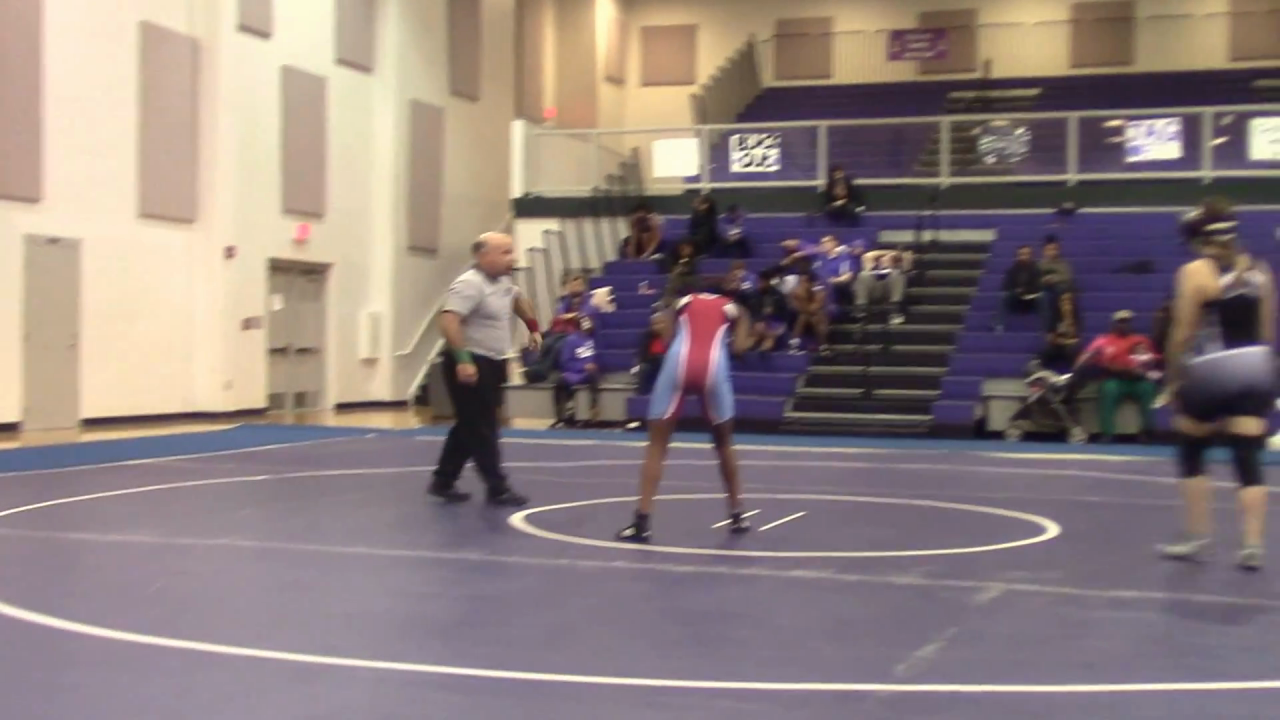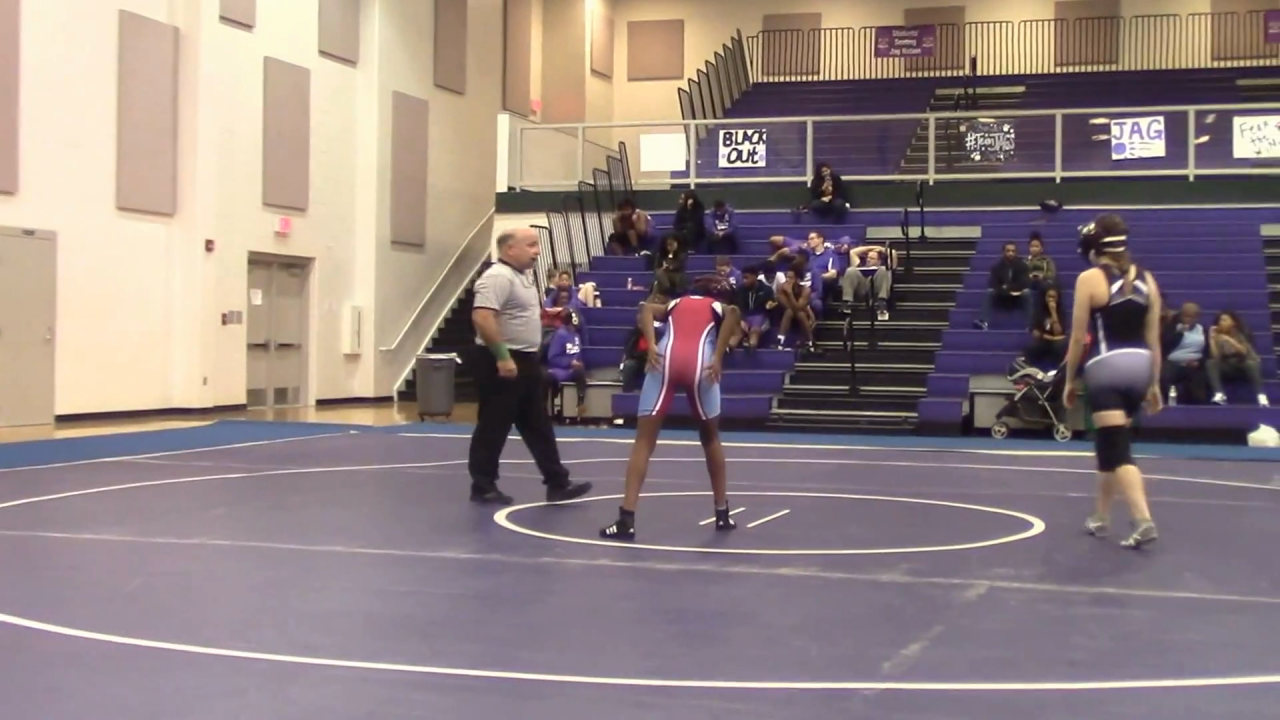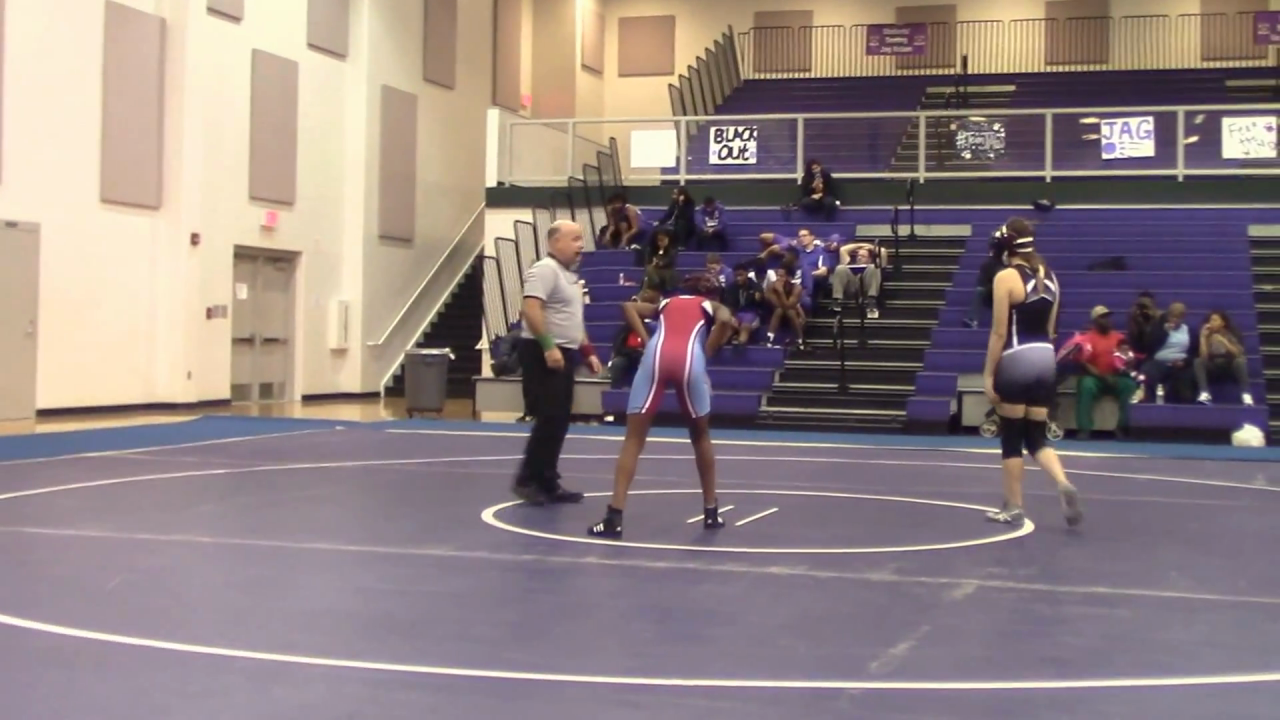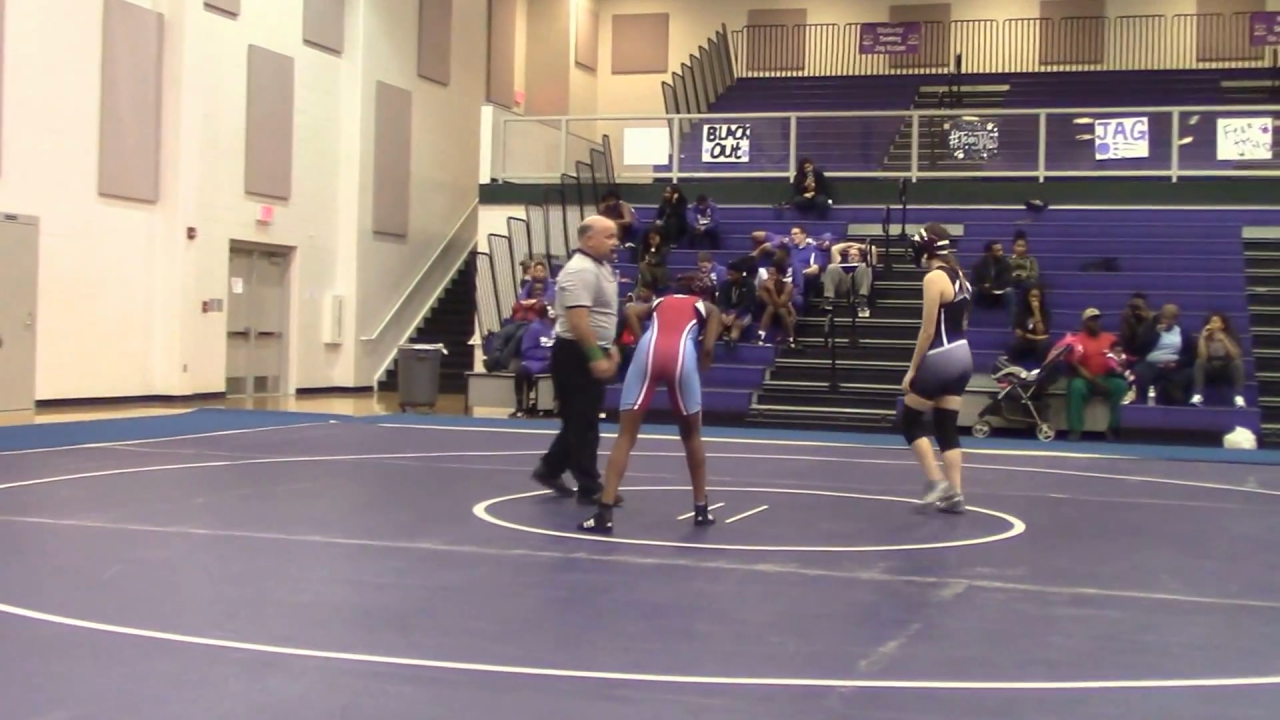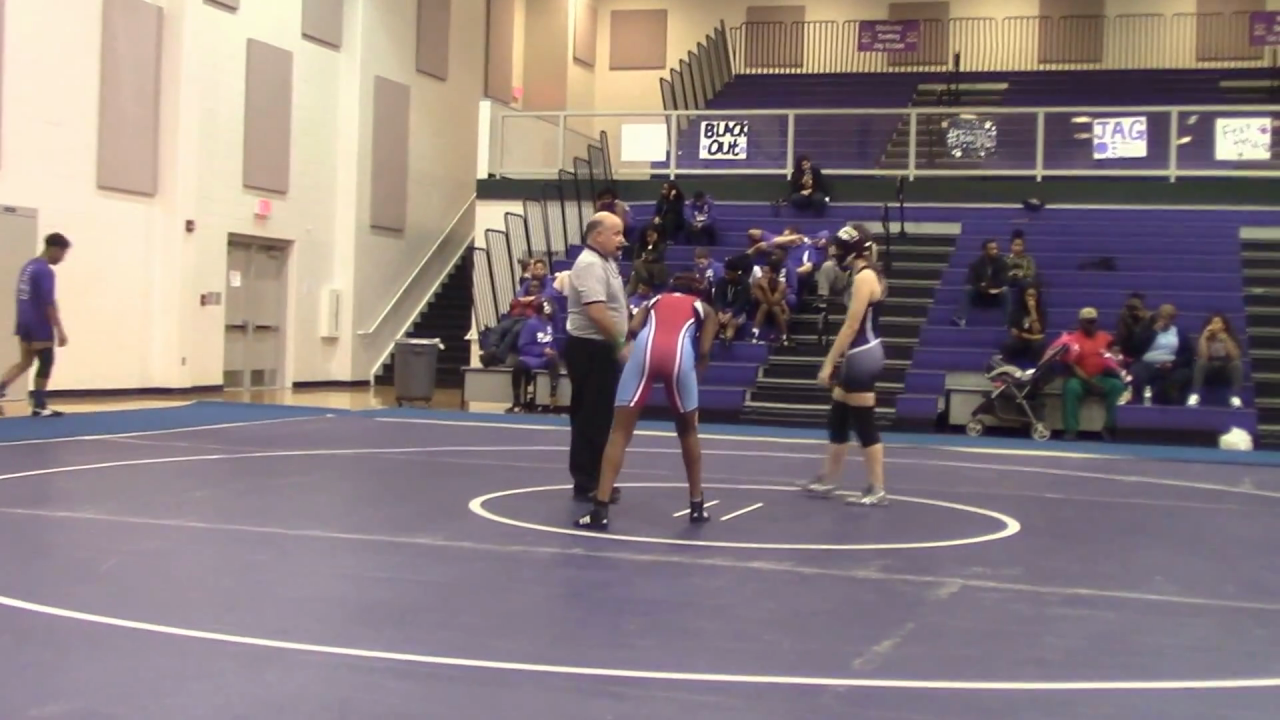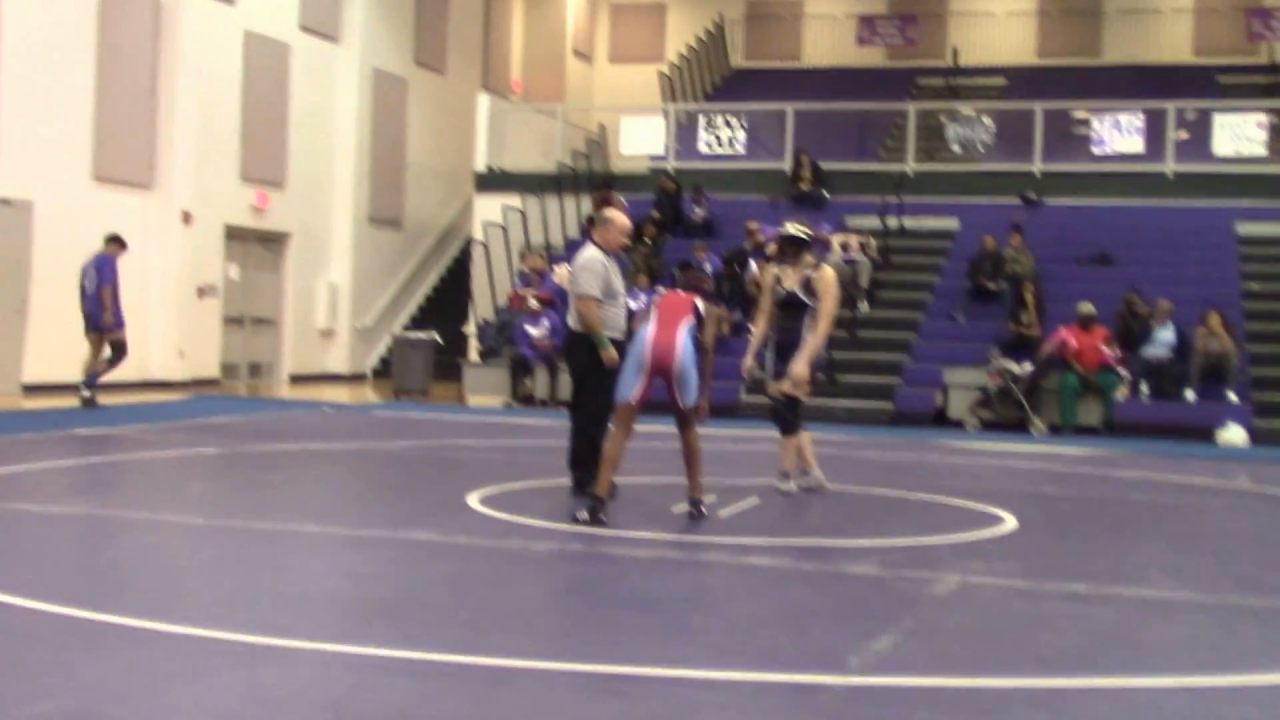
dt=0.7s
person 1, frame 1
left shoulder: (1195, 271)
left elbow: (1182, 334)
left wrist: (1173, 379)
left hip: (1213, 369)
left knee: (1190, 455)
right knee: (1247, 459)
left ankle: (1195, 538)
person 1, frame 2
left shoulder: (1089, 279)
right shoulder: (1145, 279)
left elbow: (1079, 337)
right elbow: (1153, 337)
left wrist: (1070, 380)
right wrist: (1153, 383)
left hip: (1105, 369)
right hip: (1138, 369)
left knee: (1116, 452)
right knee: (1113, 443)
left ankle: (1143, 520)
right ankle: (1100, 518)
person 1, frame 3
left shoulder: (1006, 277)
right shoulder: (1049, 277)
left elbow: (999, 332)
right elbow: (1049, 328)
left wrist: (989, 375)
left hip: (1016, 361)
right hip: (1045, 359)
left knee: (1011, 438)
right knee: (1035, 437)
left ankle: (1013, 507)
right ankle: (1064, 486)
person 1, frame 4
left shoulder: (934, 278)
right shoulder: (958, 276)
left elbow: (928, 330)
left wrist: (912, 370)
left hip: (940, 358)
right hip: (962, 356)
left knee: (909, 421)
right knee: (946, 428)
left ankle: (937, 481)
right ankle: (954, 493)
person 1, frame 5
left shoulder: (864, 278)
right shoulder: (868, 275)
left elbow: (851, 326)
left wrist: (828, 363)
right wrist: (836, 360)
left hip: (862, 355)
right hip: (864, 353)
left knee: (864, 423)
right knee: (838, 419)
left ankle: (877, 490)
right ankle: (828, 480)
person 1, frame 6
left shoulder: (823, 274)
right shoulder: (773, 271)
left elbow: (824, 322)
right elbow: (764, 315)
left wrist: (804, 361)
right wrist: (751, 353)
left hip: (805, 349)
right hip: (780, 348)
left knee: (786, 410)
right knee: (788, 414)
left ankle: (787, 473)
right ankle: (812, 473)
person 2, frame 1
left shoulder: (503, 282)
right shoulder: (469, 284)
left elbow: (518, 300)
right elbow: (448, 321)
left wrist: (533, 328)
right wrist: (462, 360)
left hip: (491, 364)
right hip: (470, 365)
left knee: (470, 426)
right knee: (482, 428)
left ankle: (443, 481)
right ankle: (497, 488)
person 2, frame 2
left shoulder: (525, 275)
right shoulder: (498, 277)
right elbow: (482, 317)
right wrist: (501, 356)
left hip: (526, 359)
right hip: (502, 362)
left knee: (539, 425)
right knee: (494, 426)
left ankle: (558, 483)
right ankle: (483, 486)
person 2, frame 3
left shoulder: (570, 274)
right shoulder: (545, 269)
right elbow: (531, 309)
left wrist: (588, 352)
right wrist: (548, 347)
left hip: (565, 356)
right hip: (543, 355)
left knee: (558, 421)
right knee: (550, 418)
left ankle: (547, 484)
right ankle: (528, 479)
person 2, frame 4
left shoulder: (602, 267)
right shoulder: (581, 270)
right elbow: (578, 319)
left wrist: (608, 350)
right wrist: (596, 357)
left hip: (592, 352)
right hip: (577, 353)
left knee: (578, 418)
right knee: (585, 420)
left ankle: (549, 468)
right ankle: (588, 487)
person 2, frame 5
left shoulder: (607, 263)
right shoulder: (590, 265)
right elbow: (597, 313)
left wrist: (625, 340)
right wrist: (620, 345)
left hip: (602, 349)
right hip: (590, 350)
left knee: (599, 417)
right knee: (591, 418)
left ankle: (594, 479)
right ankle: (586, 483)
person 2, frame 6
left shoulder: (606, 258)
right shoulder: (592, 260)
right elbow: (586, 308)
left wrist: (612, 345)
right wrist: (605, 346)
left hip: (604, 345)
right hip: (592, 346)
left knee: (597, 412)
right knee: (589, 413)
left ankle: (589, 473)
right ankle: (584, 478)
person 3, frame 1
left shoulder: (684, 302)
right shoulder: (734, 309)
left elbow: (668, 340)
right elbow: (738, 348)
left hip: (678, 363)
right hip: (712, 366)
left knee: (656, 446)
right knee: (724, 444)
left ankle: (641, 523)
right ankle: (737, 516)
person 3, frame 2
left shoulder: (675, 304)
right shoulder: (720, 307)
left elbow: (646, 309)
right elbow: (733, 311)
left wrist: (651, 346)
right wrist: (718, 356)
left hip: (666, 360)
right hip: (699, 362)
left knee: (644, 442)
right knee: (711, 439)
left ankle: (626, 520)
right ankle: (722, 514)
person 3, frame 3
left shoulder: (665, 303)
right shoulder: (713, 306)
left elbow: (629, 307)
right elbow: (725, 322)
left wrist: (647, 341)
right wrist: (706, 355)
left hip: (656, 355)
right hip: (690, 358)
left knee: (633, 440)
right knee: (700, 437)
left ankle: (614, 518)
right ankle: (711, 512)
person 3, frame 4
left shoulder: (659, 302)
right shoulder: (708, 307)
left elbow: (631, 313)
right elbow: (707, 348)
right wrist: (698, 373)
left hip: (649, 351)
right hip: (682, 355)
left knee: (626, 436)
right knee: (691, 435)
left ankle: (604, 514)
right ankle: (701, 508)
person 3, frame 5
left shoulder: (656, 300)
right shoulder: (704, 309)
left elbow: (634, 328)
right elbow: (704, 351)
right wrist: (694, 376)
left hip: (646, 347)
right hip: (680, 351)
left knee: (620, 433)
right knee: (688, 432)
left ankle: (600, 510)
right ankle: (697, 506)
person 3, frame 6
left shoulder: (660, 298)
right shoulder: (705, 306)
right elbow: (707, 345)
left wrist: (653, 373)
right wrist: (704, 393)
left hip: (647, 343)
right hip: (679, 347)
left knee: (620, 428)
right knee: (687, 427)
left ankle: (598, 505)
right ankle: (695, 501)
